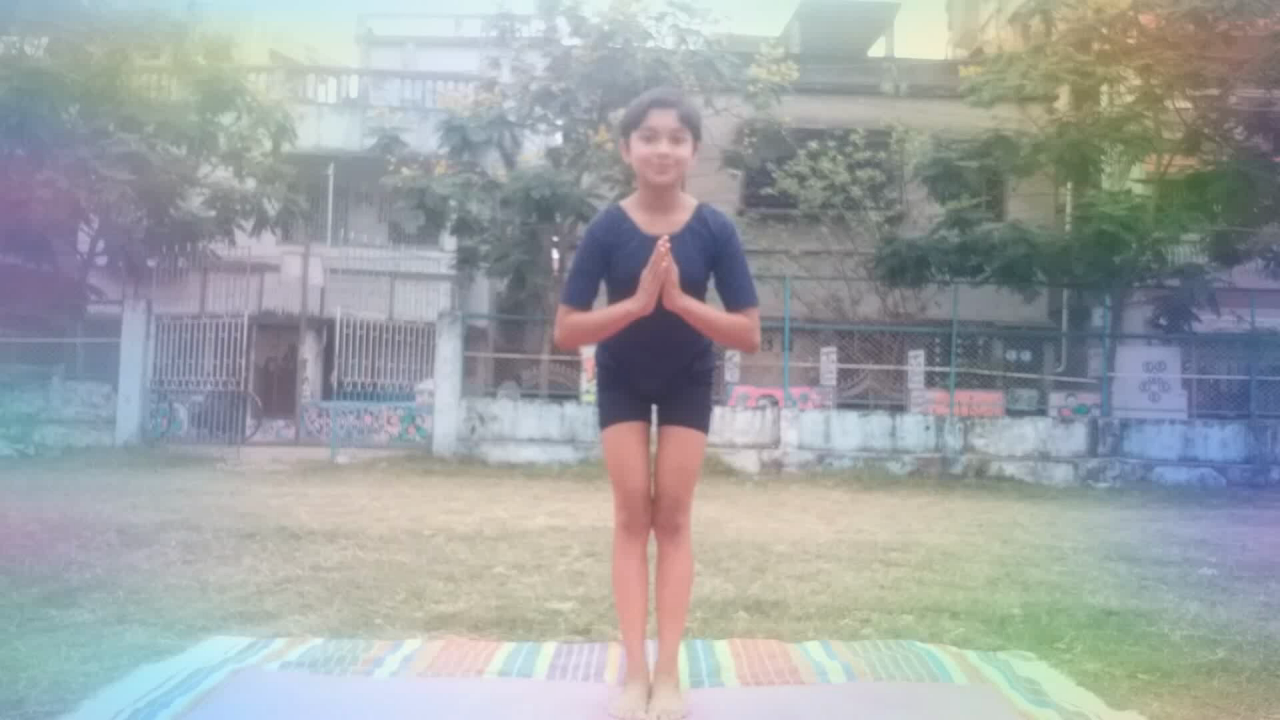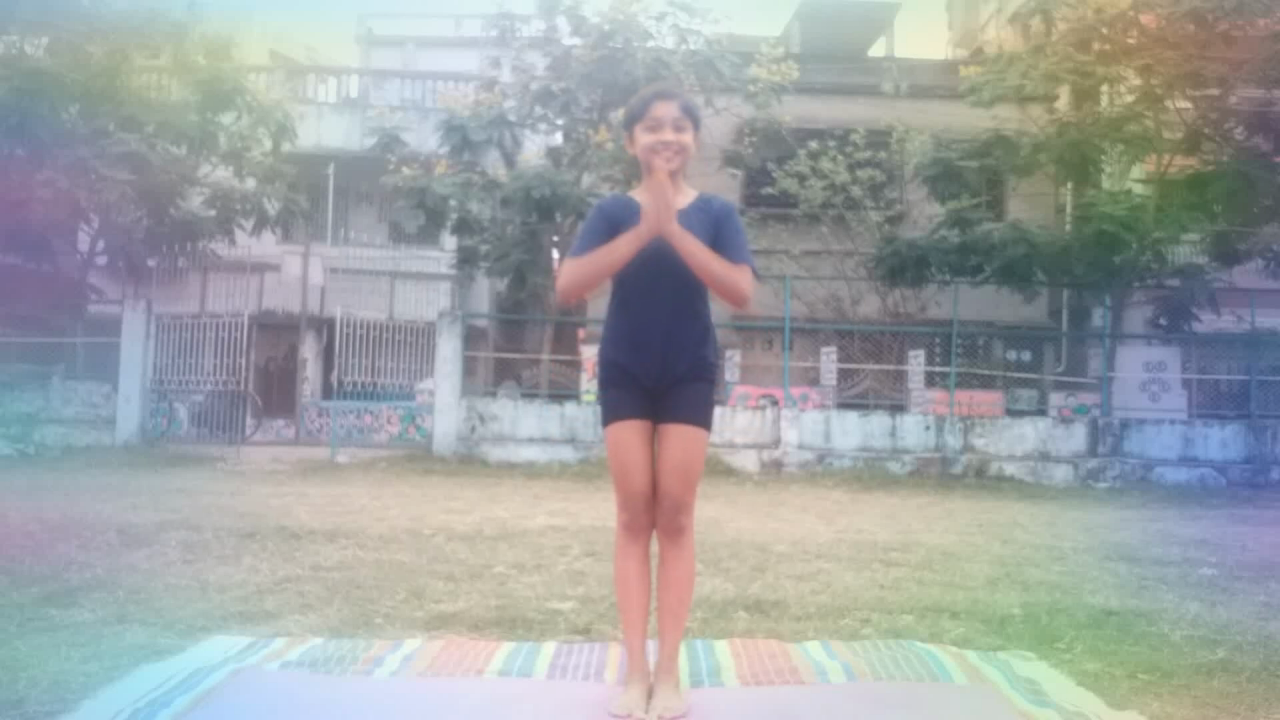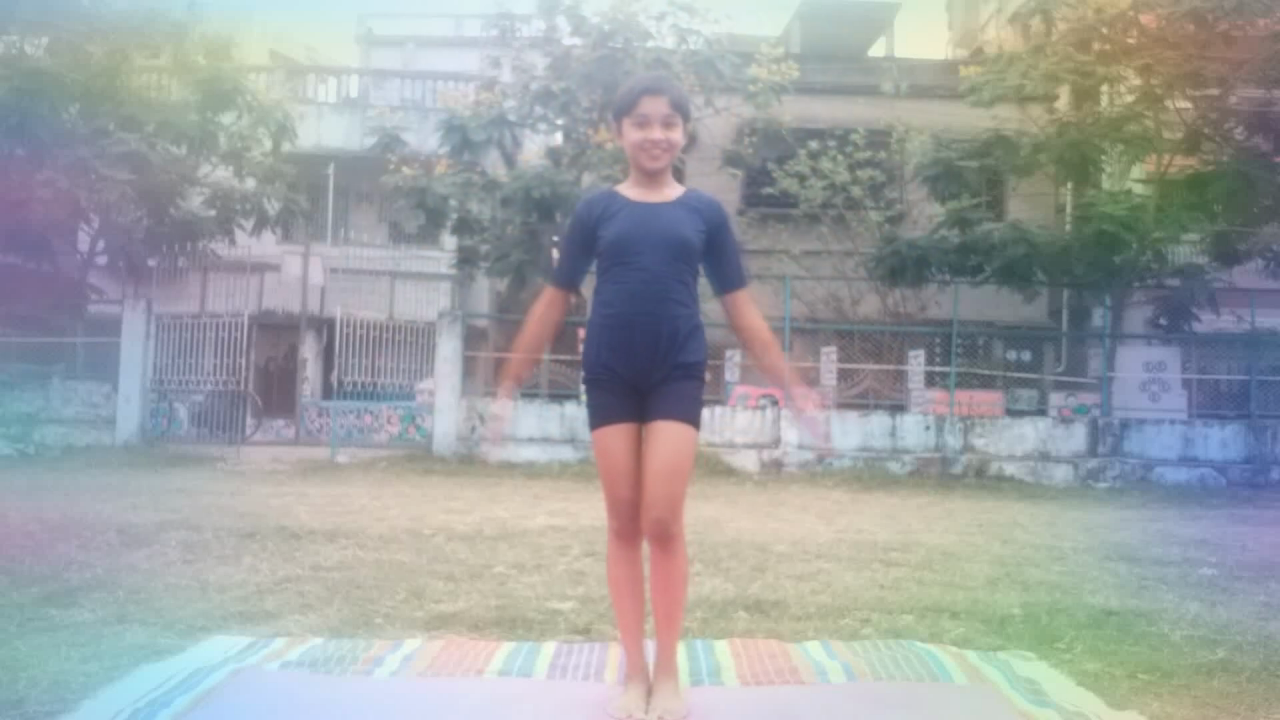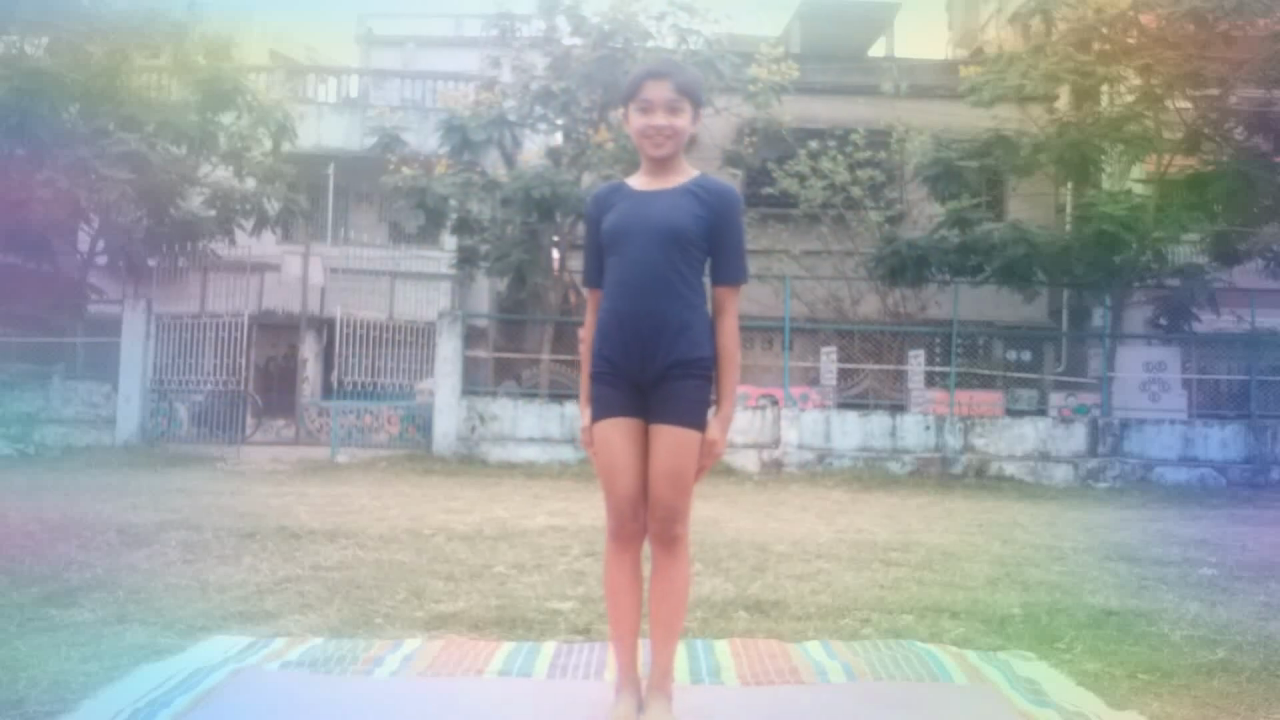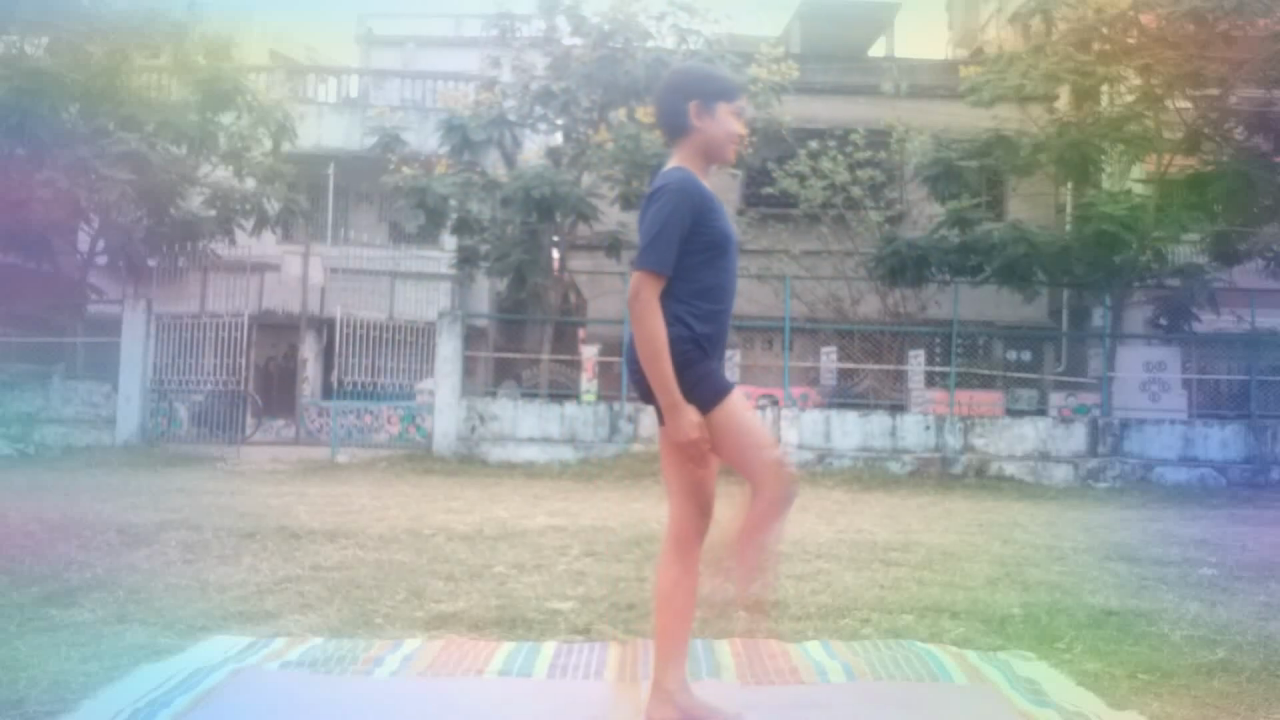
dt=1s
person 1, frame 1
left shoulder: (714, 230)
right shoulder: (607, 228)
left elbow: (751, 335)
right elbow: (564, 332)
left wrist: (678, 298)
right wrist: (638, 301)
left hip: (688, 384)
right hip: (621, 383)
left knee: (672, 516)
right knee: (631, 515)
right ankle: (633, 669)
person 1, frame 2
left shoulder: (715, 213)
right shoulder: (613, 213)
left elbow: (742, 292)
right elbow: (566, 287)
left wrist: (677, 232)
right wrist: (640, 233)
left hip: (689, 376)
right hip: (624, 375)
left knee: (676, 517)
right knee: (634, 515)
person 1, frame 3
left shoulder: (706, 212)
right shoulder: (595, 209)
left elbow: (740, 306)
right elbow: (555, 301)
left wrist: (793, 384)
right wrist: (507, 384)
left hip: (677, 376)
right hip: (609, 377)
left knee: (663, 523)
right knee: (623, 524)
person 1, frame 4
left shoulder: (715, 197)
right shoulder: (605, 201)
left elbow: (727, 308)
right elbow: (594, 306)
left wrist: (725, 410)
right wrist: (584, 399)
left hip: (682, 374)
right hip: (614, 376)
left knee: (669, 528)
right knee: (623, 526)
person 1, frame 5
left shoulder: (691, 192)
right shoulder: (677, 191)
right elbow: (639, 296)
right wrist: (674, 403)
left hip: (693, 369)
right hip: (677, 366)
left knee: (692, 520)
right knee: (776, 481)
right ankle: (742, 610)
